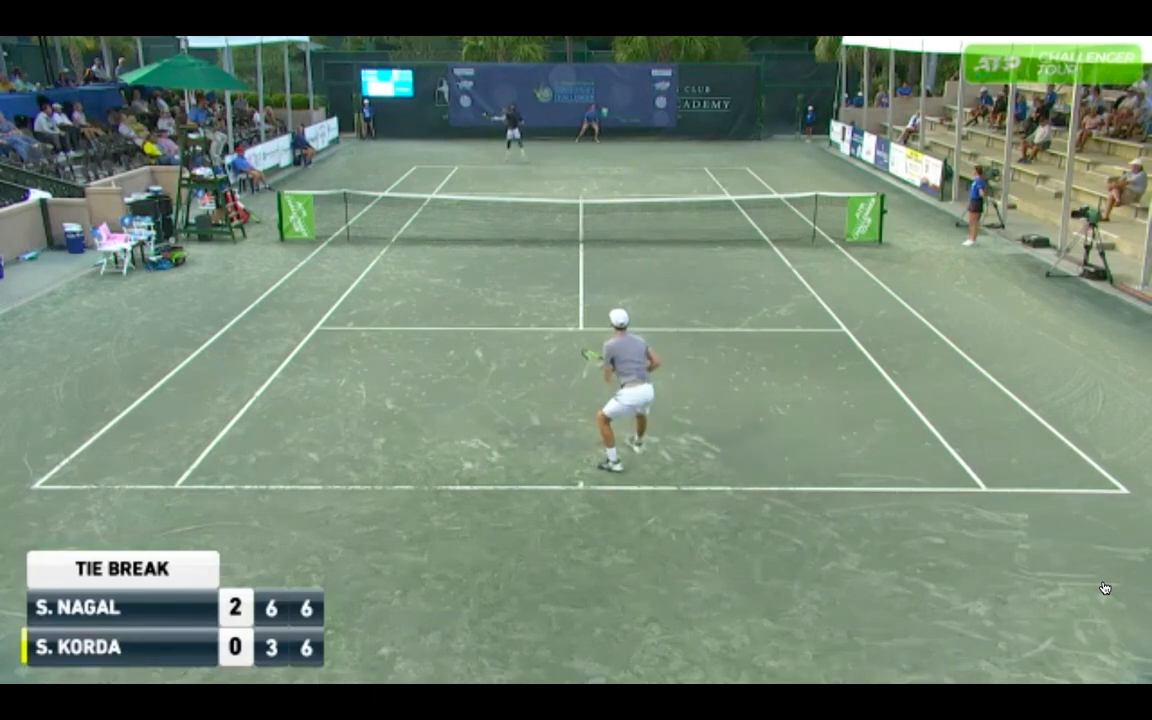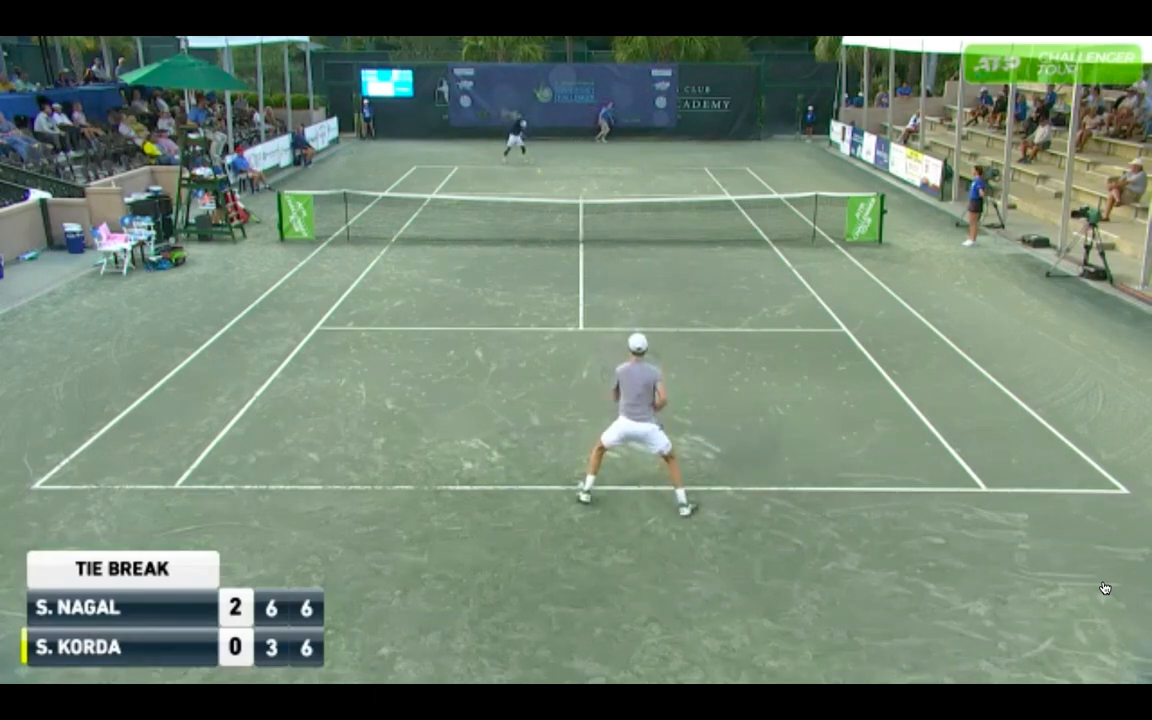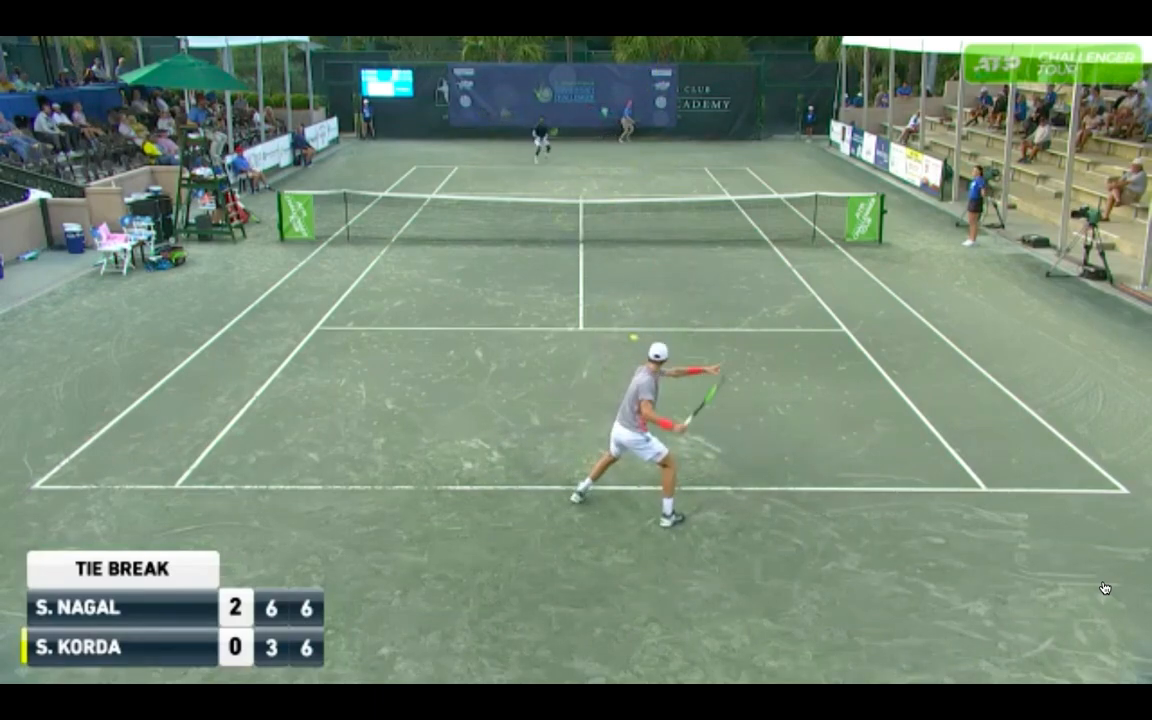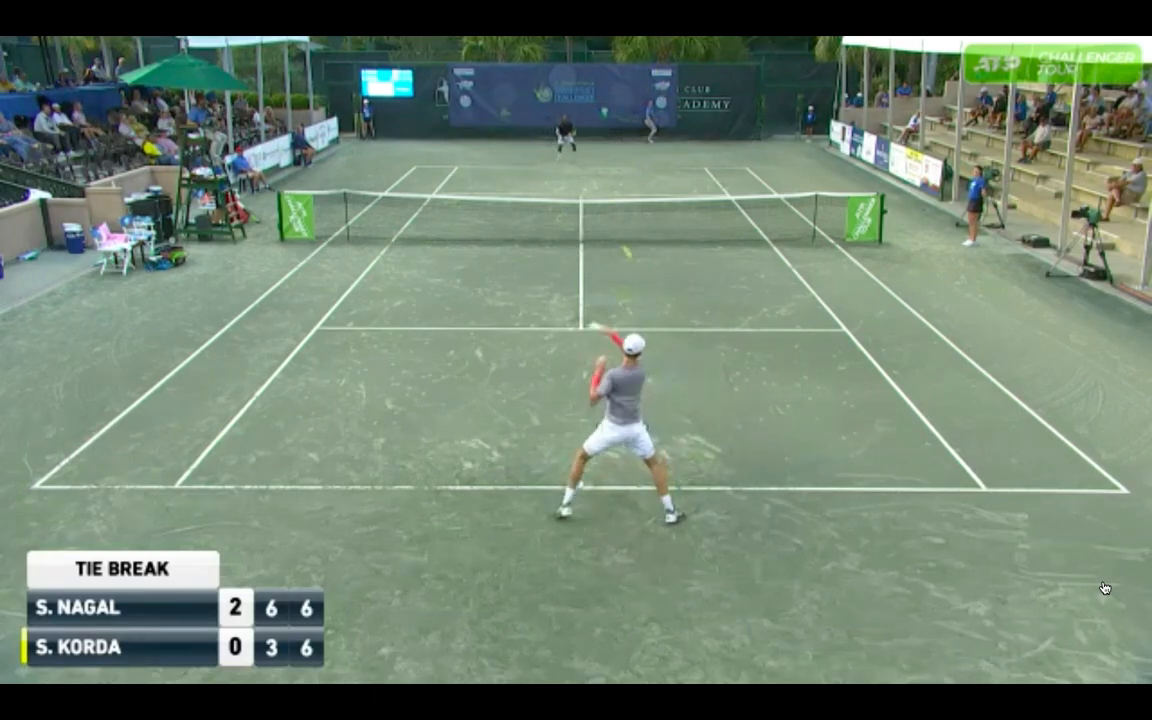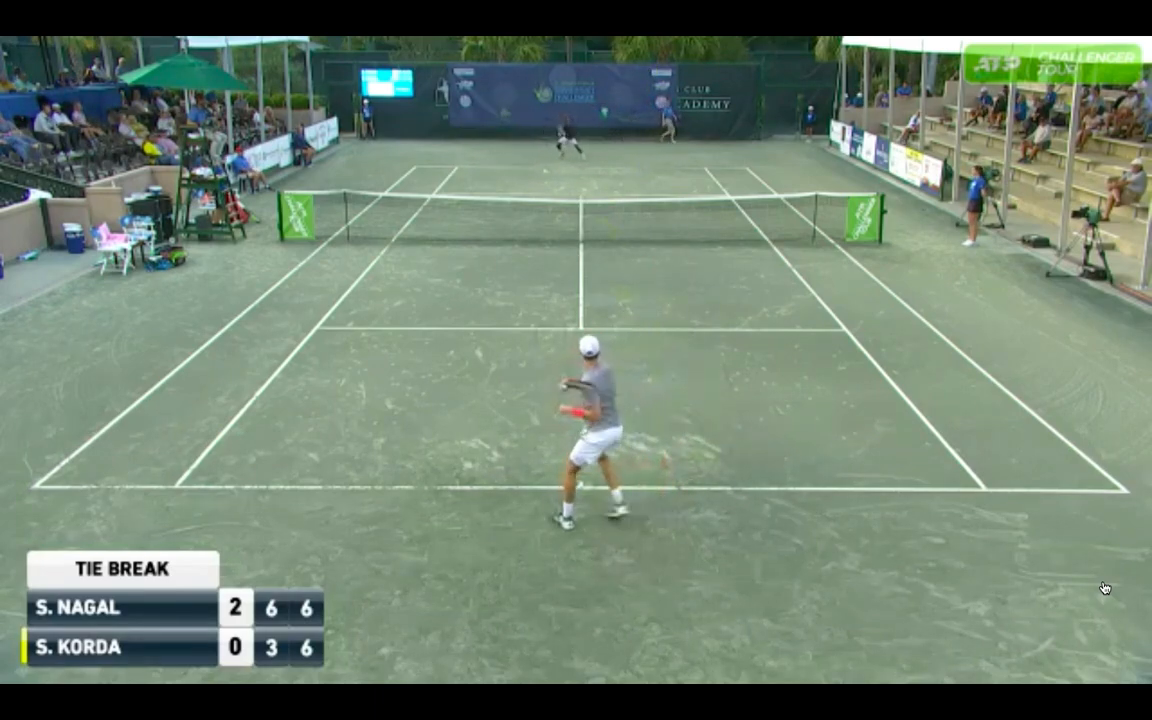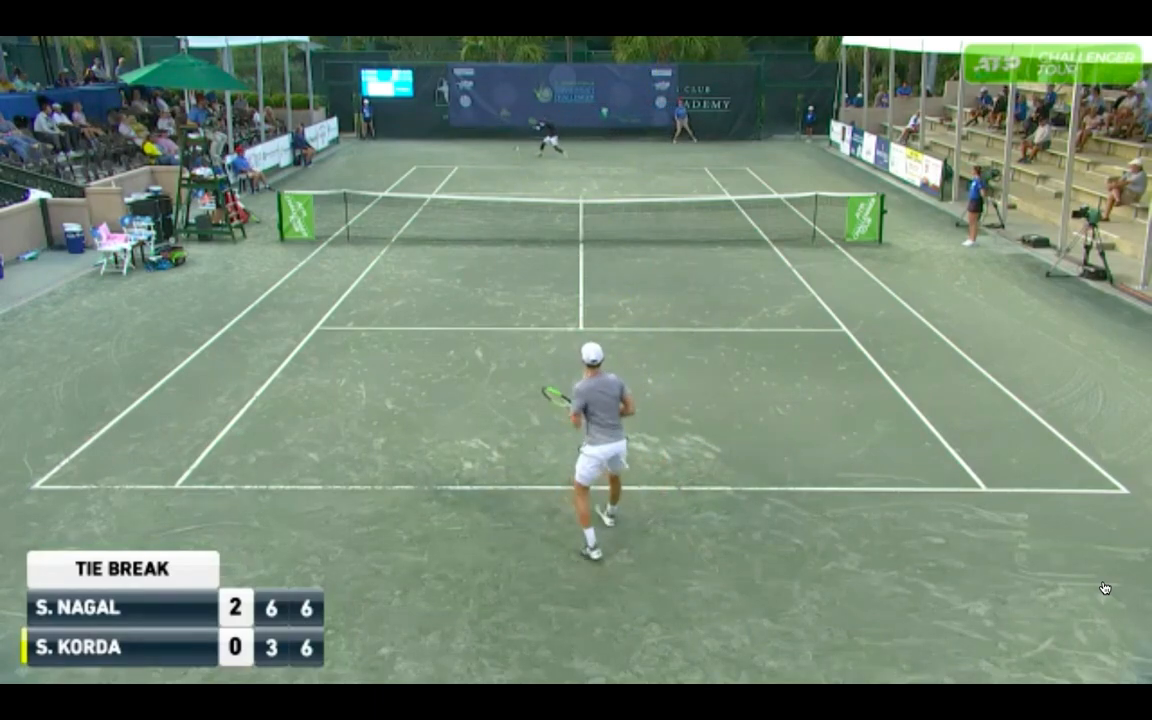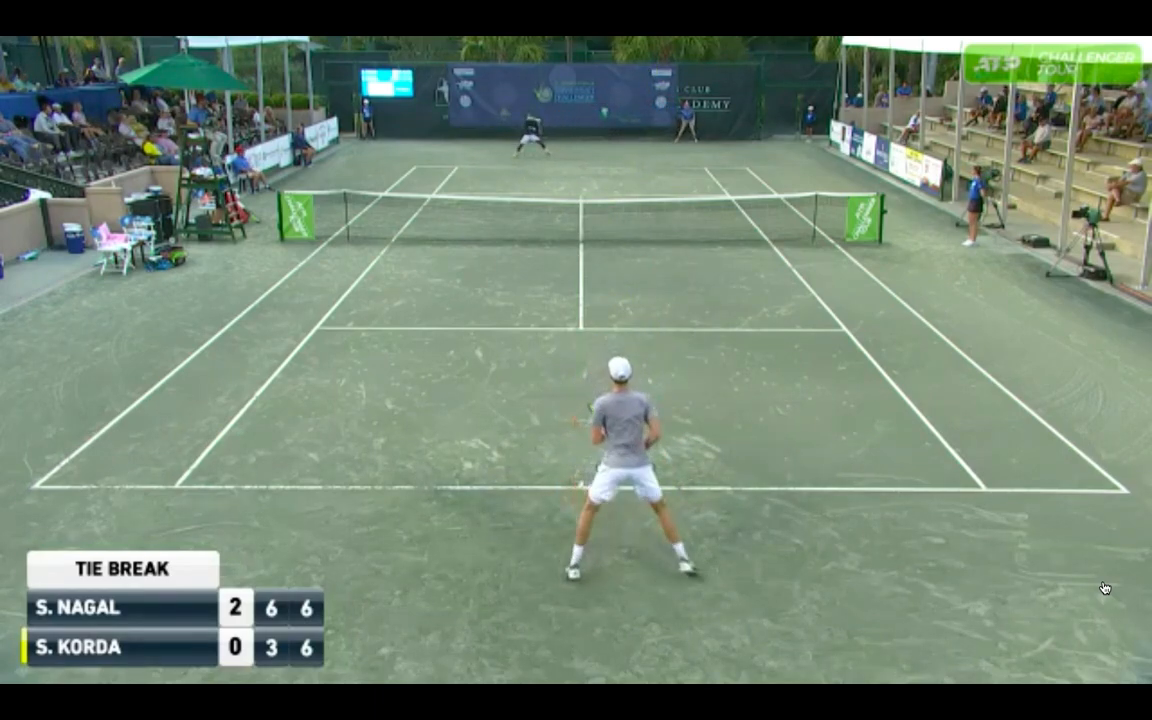
dt=0.4s
person 1, frame 1
left shoulder: (609, 345)
right shoulder: (640, 341)
left elbow: (607, 378)
right elbow: (656, 363)
left wrist: (613, 370)
left hip: (631, 393)
right hip: (648, 390)
left knee: (602, 419)
right knee: (640, 414)
left ankle: (613, 461)
right ankle: (638, 443)
person 1, frame 2
left shoulder: (620, 370)
right shoulder: (654, 371)
right elbow: (663, 400)
right wrist: (653, 410)
left hip: (625, 423)
right hip: (647, 426)
left knee: (599, 448)
right knee: (671, 458)
left ankle: (587, 490)
right ankle: (684, 504)
person 1, frame 3
left shoulder: (643, 370)
right shoulder: (647, 381)
left elbow: (674, 372)
right elbow: (646, 413)
left wrist: (704, 369)
right wrist: (672, 426)
left hip: (618, 428)
right hip: (634, 435)
left knee: (611, 456)
right knee: (670, 465)
left ankle: (581, 491)
right ankle: (667, 515)
person 1, frame 4
left shoulder: (613, 375)
right shoulder: (641, 371)
left elbow: (593, 400)
right elbow: (633, 361)
left wrist: (598, 370)
right wrist: (613, 336)
left hip: (612, 428)
right hip: (635, 428)
left knee: (581, 457)
right knee: (656, 464)
left ankle: (566, 505)
right ankle: (670, 511)
person 1, frame 5
left shoulder: (590, 380)
right shoulder: (604, 367)
left elbow: (595, 415)
left wrist: (570, 410)
right wrist: (570, 382)
left hip: (599, 434)
right hip: (616, 429)
left knee: (570, 471)
right knee: (602, 457)
left ankle: (567, 518)
right ankle: (619, 504)
person 1, frame 6
left shoulder: (581, 388)
right shoulder: (615, 381)
left elbow: (576, 422)
right elbow: (630, 410)
left wrist: (574, 415)
left hip: (597, 448)
right hip: (619, 444)
left knee: (580, 492)
right knee: (614, 477)
left ankle: (593, 547)
right ankle: (611, 515)
person 1, frame 7
left shoulder: (602, 403)
right shoulder: (642, 400)
left elbow: (596, 440)
right elbow: (656, 434)
left hip: (613, 467)
right hip: (640, 466)
left knee: (589, 509)
right knee: (661, 508)
left ankle: (574, 564)
right ankle: (682, 560)
